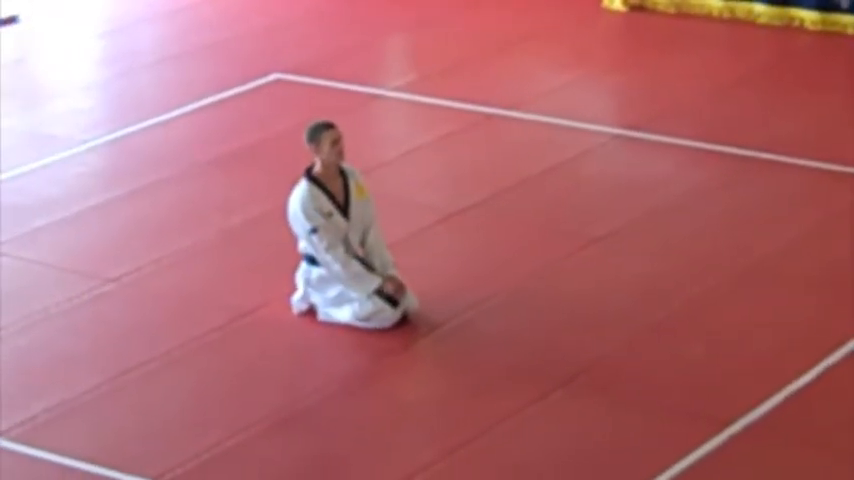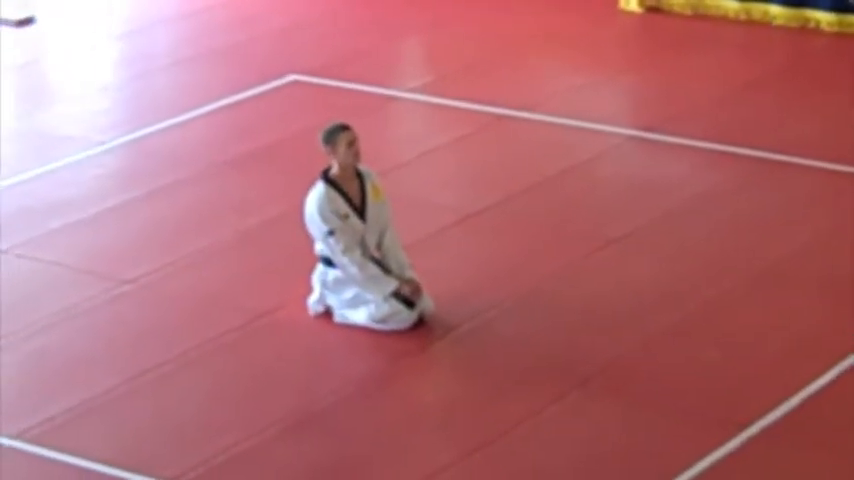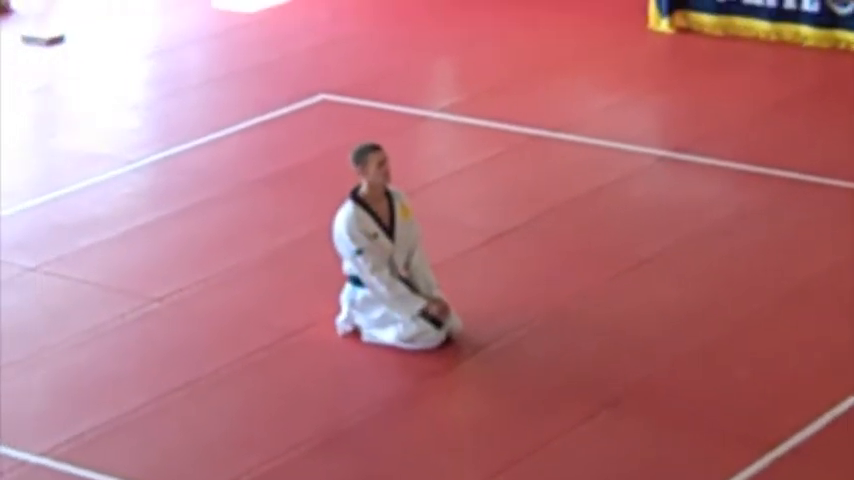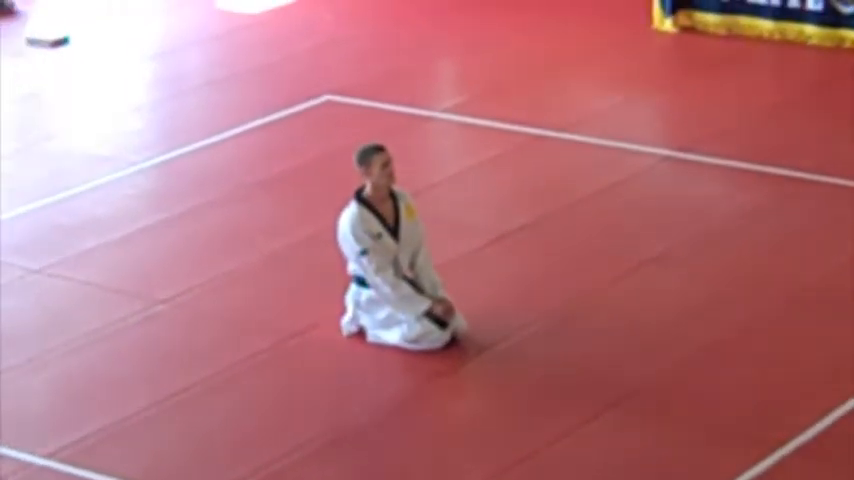
dt=0.3s
person 1, frame 1
left shoulder: (351, 177)
right shoulder: (304, 199)
left elbow: (370, 230)
right elbow: (330, 255)
left wrist: (388, 272)
right wrist: (378, 284)
left hip: (354, 261)
right hip: (327, 274)
left knee: (407, 304)
right knee: (387, 313)
right ankle: (317, 300)
person 1, frame 2
left shoulder: (368, 178)
right shoulder: (321, 201)
left elbow: (386, 232)
right elbow: (346, 257)
left wrist: (405, 274)
right wrist: (395, 286)
left hip: (372, 263)
right hip: (344, 275)
left knee: (423, 306)
right knee: (404, 315)
right ankle: (334, 302)
person 1, frame 3
left shoulder: (397, 199)
right shoulder: (349, 220)
left elbow: (415, 252)
right elbow: (375, 276)
left wrist: (432, 294)
right wrist: (423, 305)
left hip: (401, 283)
right hip: (371, 294)
left knee: (450, 325)
right knee: (431, 335)
right ankle: (361, 320)
person 1, frame 4
left shoulder: (402, 199)
right shoulder: (354, 221)
left elbow: (419, 252)
right elbow: (379, 277)
left wrist: (437, 295)
right wrist: (428, 306)
left hip: (406, 283)
right hip: (376, 295)
left knee: (455, 326)
right knee: (435, 335)
right ankle: (365, 320)
